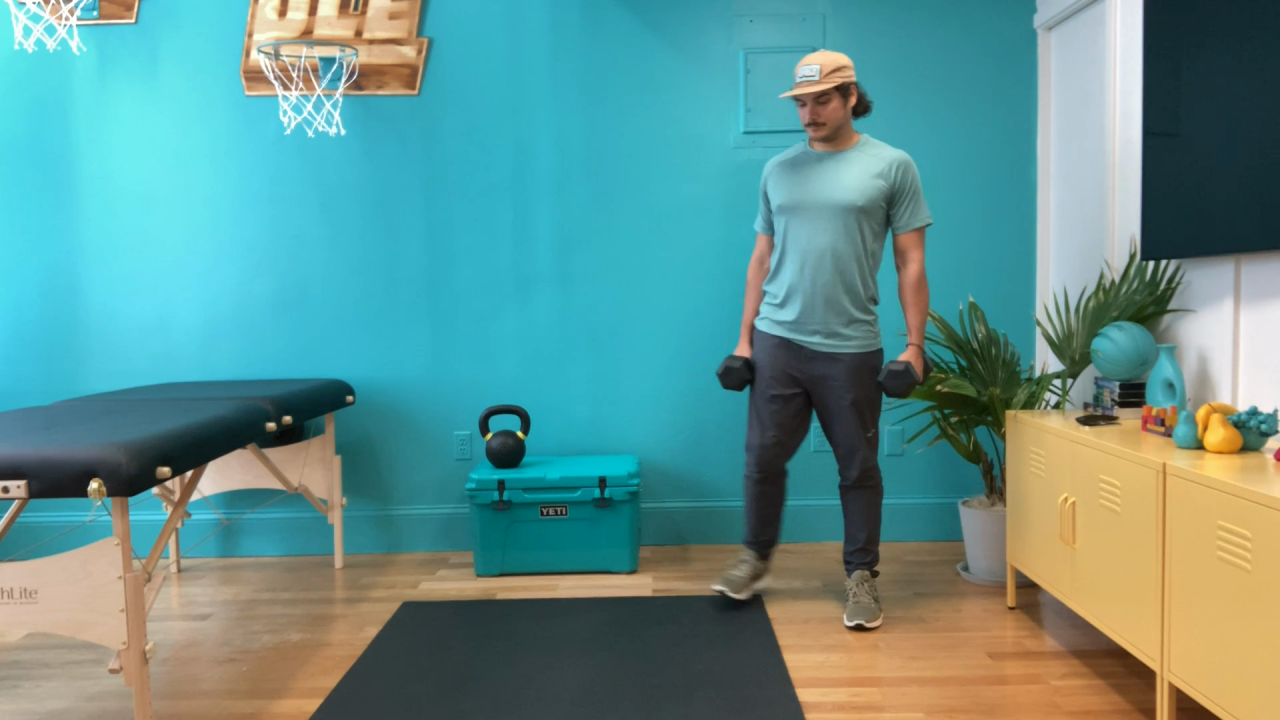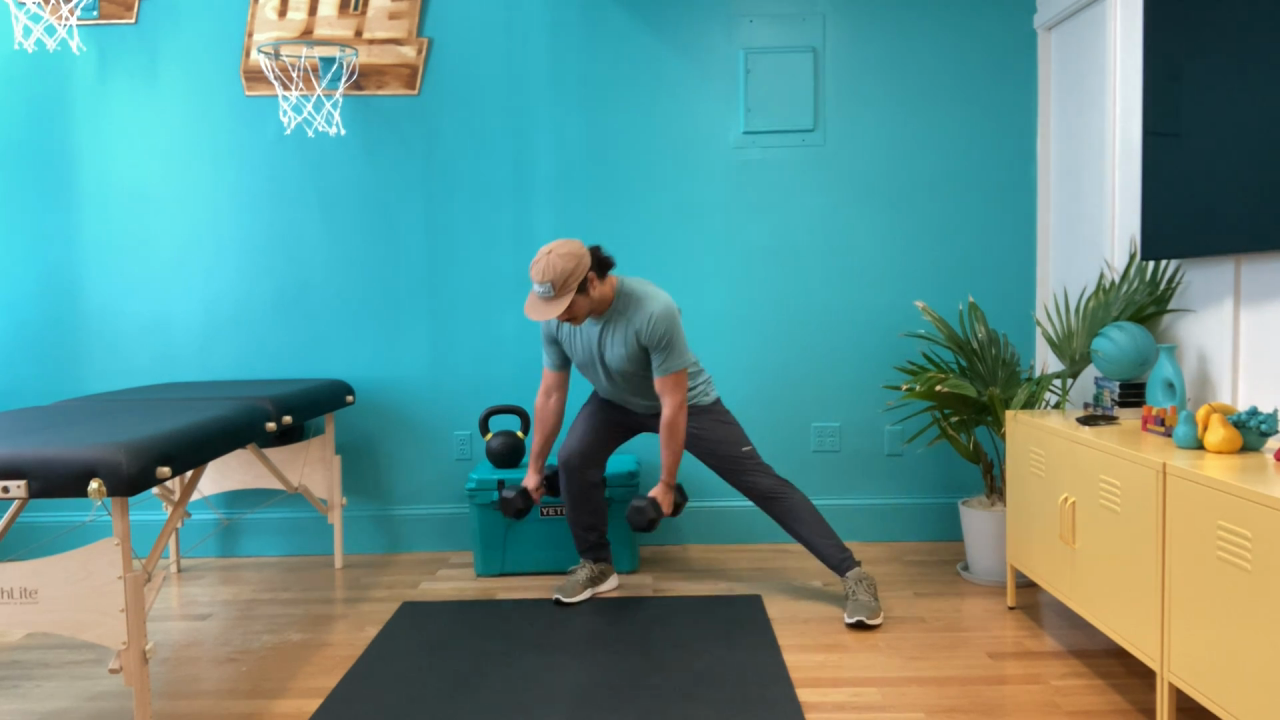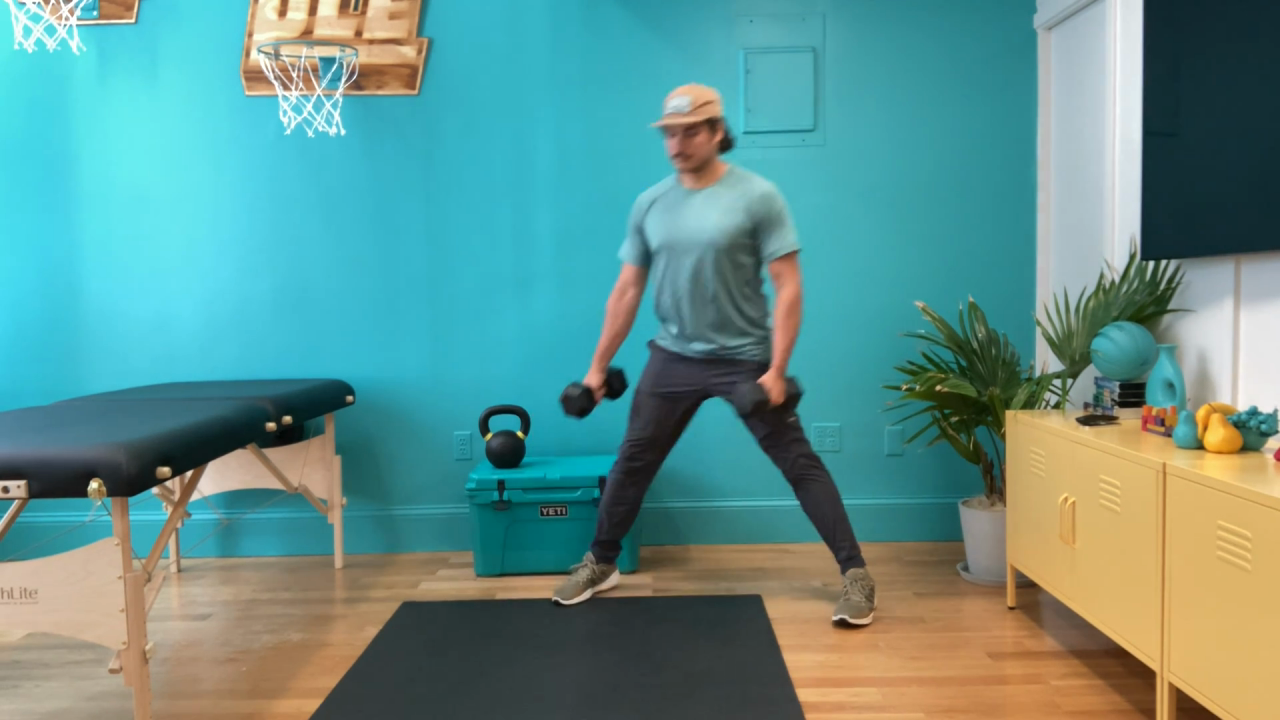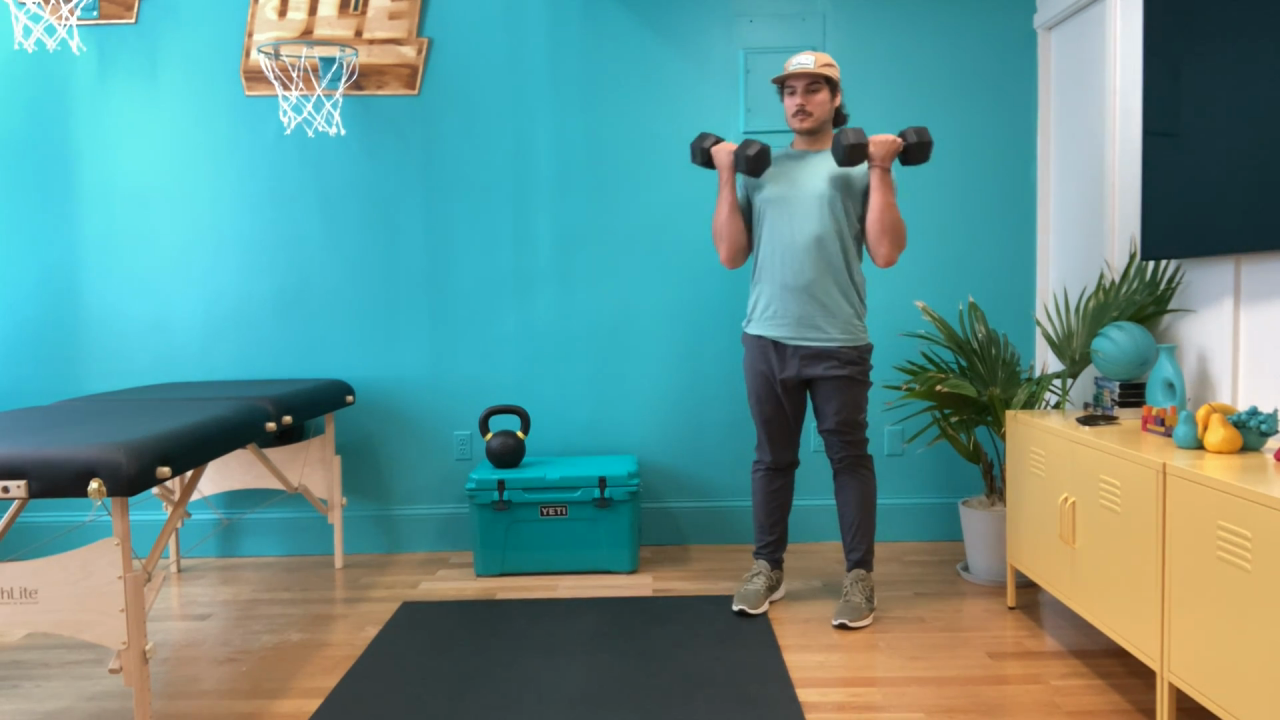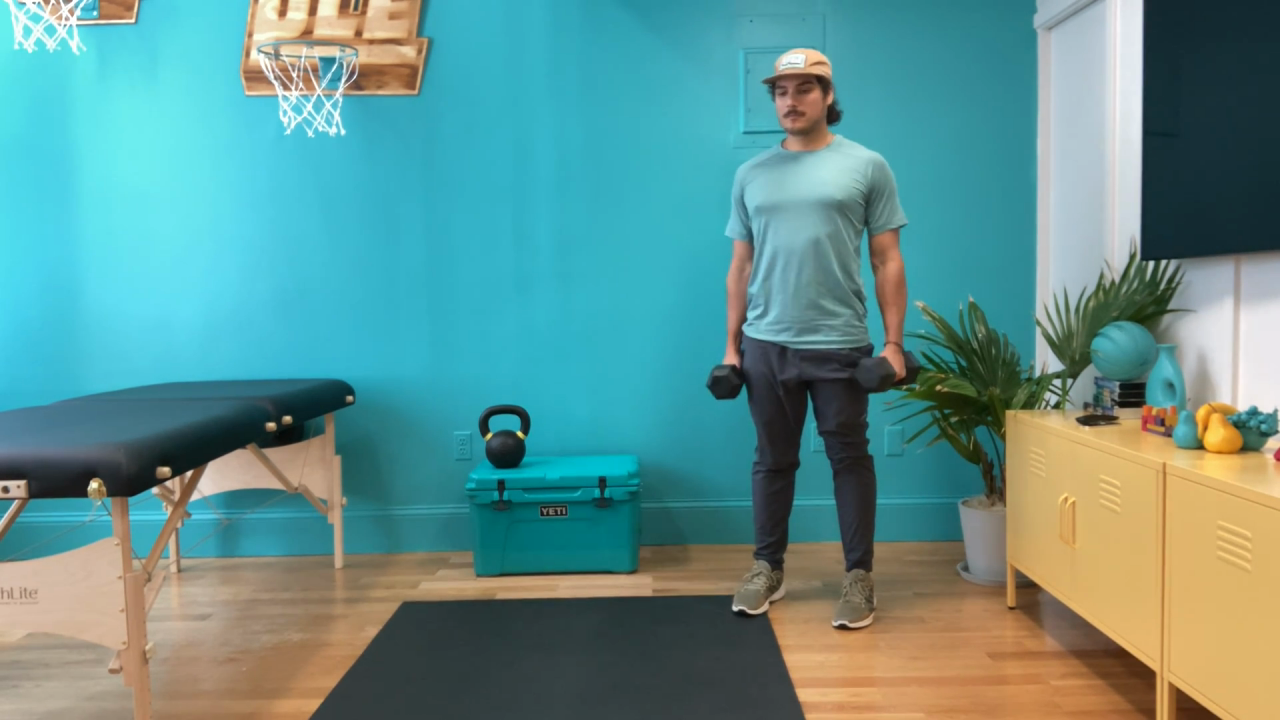
dt=1s
person 1, frame 1
left shoulder: (892, 166)
right shoulder: (779, 169)
left elbow: (911, 262)
right elbow: (762, 259)
left wrist: (914, 343)
right wrist: (745, 336)
left hip: (850, 349)
right hip: (780, 342)
left knee: (857, 467)
right knee: (765, 456)
left ankle: (860, 575)
right ankle: (756, 557)
person 1, frame 2
left shoulder: (653, 311)
right shoulder: (555, 320)
left elbow: (673, 404)
right elbow: (550, 394)
left wrist: (666, 484)
right wrist: (535, 468)
left hip: (687, 401)
right hip: (615, 401)
left knee: (760, 481)
right knee: (575, 461)
left ankle: (853, 574)
right ankle: (596, 564)
person 1, frame 3
left shoulder: (757, 197)
right shoulder: (649, 203)
left elbow: (788, 288)
right elbow: (628, 288)
left wrist: (777, 370)
right wrist: (598, 365)
left hip: (744, 355)
right hip: (673, 355)
left knee: (798, 460)
right knee: (635, 455)
left ankle: (855, 572)
right ankle: (600, 562)
person 1, frame 4
left shoulder: (863, 167)
right shoulder: (758, 170)
left elbow: (886, 253)
right elbow: (730, 255)
left wrist: (881, 171)
right wrist: (725, 178)
left hip: (839, 342)
right hip: (767, 339)
left knee: (849, 457)
right knee: (773, 458)
left ankle: (859, 576)
right ankle: (767, 568)
person 1, frame 5
left shoulder: (866, 166)
right shoulder: (751, 174)
left elbow: (888, 261)
right elbow: (741, 266)
left wrist: (894, 342)
right wrist: (731, 343)
left hip: (841, 344)
right hip: (767, 345)
left knee: (850, 459)
right knee: (773, 461)
left ankle: (858, 576)
right ankle: (767, 568)
